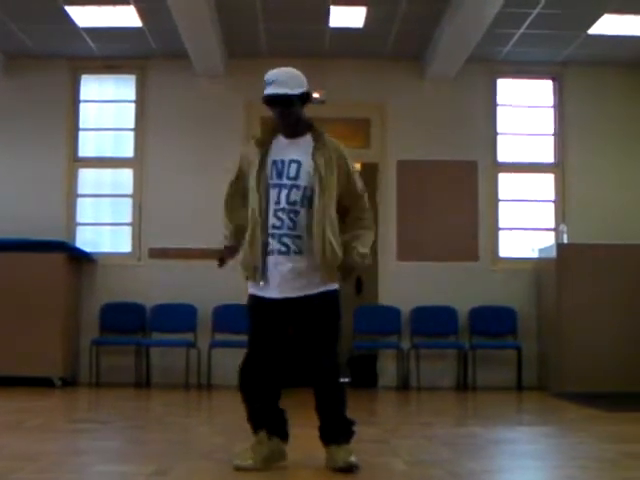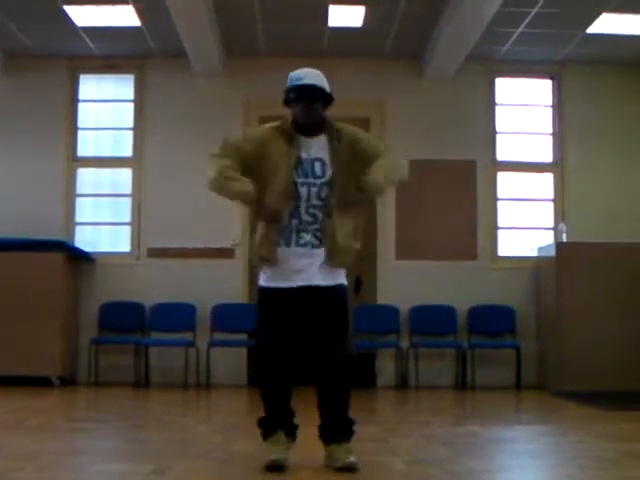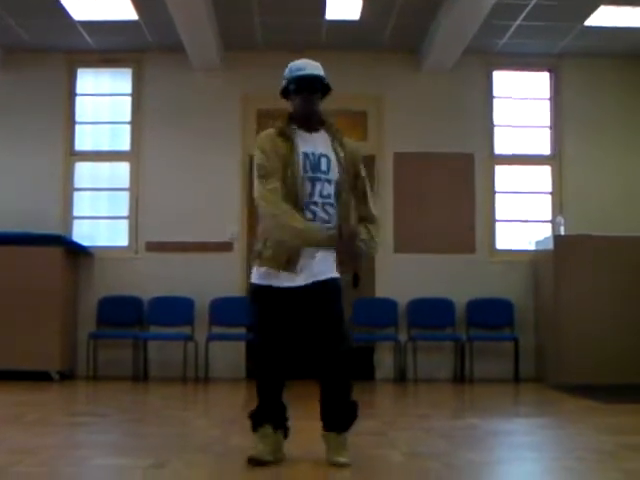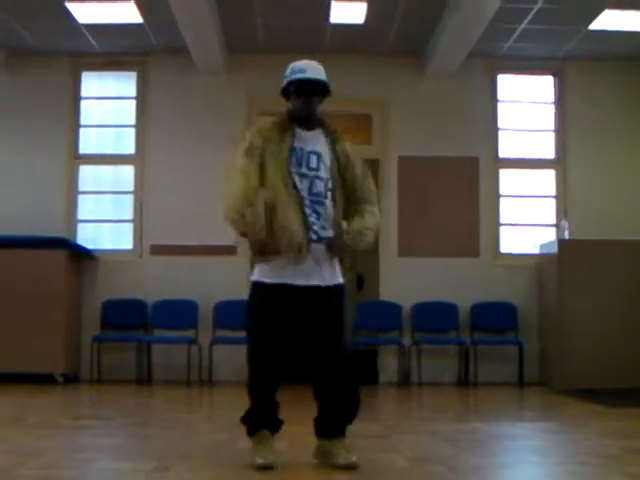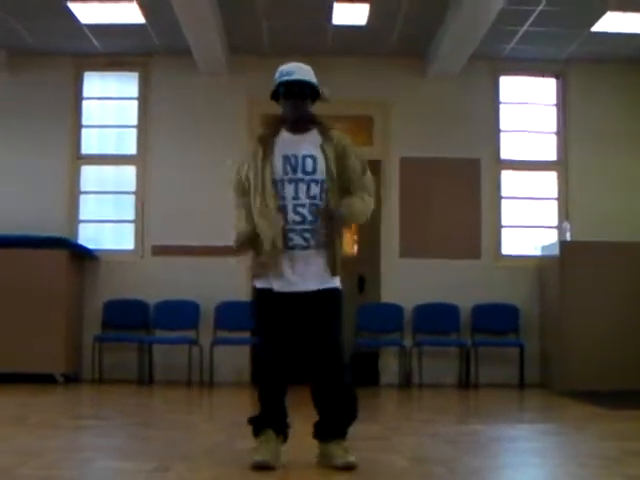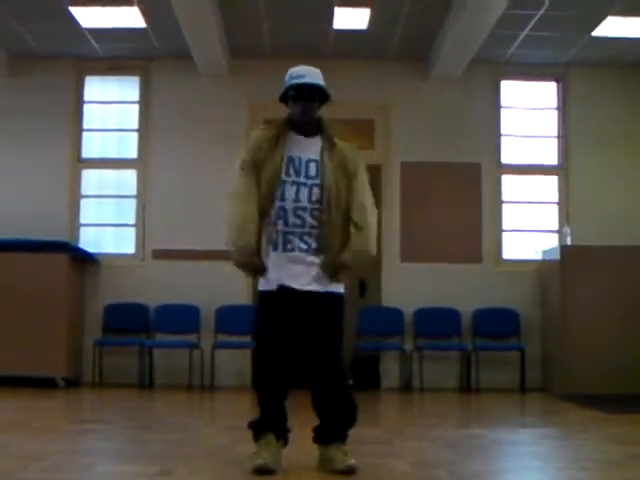
dt=0.3s
person 1, frame 1
left shoulder: (330, 151)
right shoulder: (256, 151)
left elbow: (356, 205)
right elbow: (238, 199)
left wrist: (356, 250)
right wrist: (233, 238)
left hip: (317, 280)
right hip: (266, 280)
left knee: (324, 367)
right knee: (258, 368)
left ankle: (337, 443)
right ankle: (269, 440)
person 1, frame 2
left shoulder: (346, 141)
right shoulder: (268, 140)
left elbow: (391, 164)
right elbow: (220, 165)
left wrist: (367, 188)
right wrist: (254, 199)
left hip: (327, 273)
right hip: (278, 274)
left knee: (332, 363)
right knee: (275, 362)
left ankle: (337, 442)
right ankle: (278, 438)
person 1, frame 3
left shoulder: (343, 148)
right shoulder: (271, 144)
left elbow: (364, 204)
right elbow: (270, 202)
left wrist: (360, 241)
right wrist: (312, 234)
left hip: (323, 272)
right hip: (275, 272)
left knee: (334, 358)
right knee: (270, 361)
left ankle: (336, 436)
right ankle: (269, 434)
person 1, frame 4
left shoulder: (339, 148)
right shoulder: (266, 136)
left elbow: (367, 202)
right elbow: (241, 182)
left wrist: (353, 236)
right wrist: (251, 228)
left hip: (324, 274)
right hip: (275, 270)
left knee: (332, 362)
right knee: (265, 360)
left ankle: (331, 438)
right ankle: (263, 436)
person 1, frame 5
left shoulder: (336, 144)
right shoulder: (262, 146)
left elbow: (364, 189)
right elbow: (246, 195)
left wrist: (346, 210)
right wrist: (246, 229)
left hip: (323, 275)
right hip: (272, 275)
left knee: (328, 360)
right knee: (271, 361)
left ankle: (332, 439)
right ankle: (269, 436)
person 1, frame 6
left shoulder: (342, 155)
right shoulder: (264, 142)
left elbow: (361, 207)
right elbow: (245, 196)
left wrist: (355, 254)
right wrist: (243, 248)
left hip: (324, 277)
right hip: (275, 275)
left knee: (328, 364)
right knee: (270, 363)
left ankle: (333, 443)
right ankle: (270, 440)
